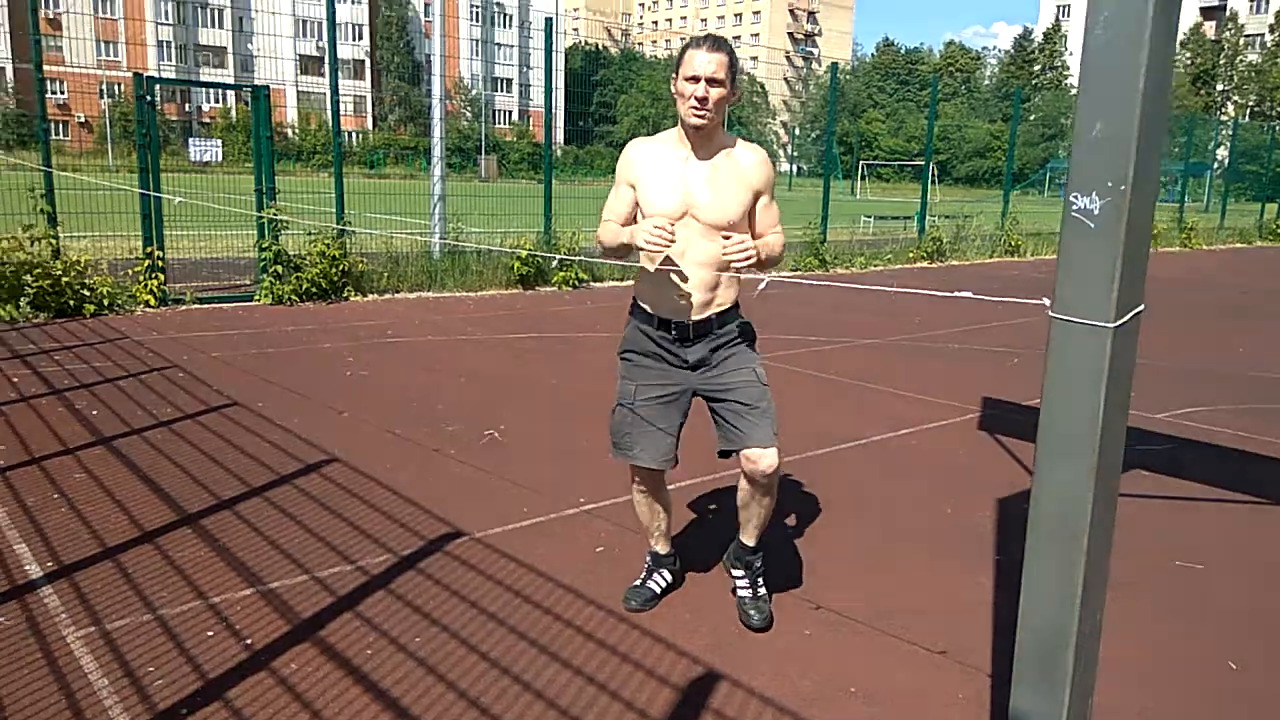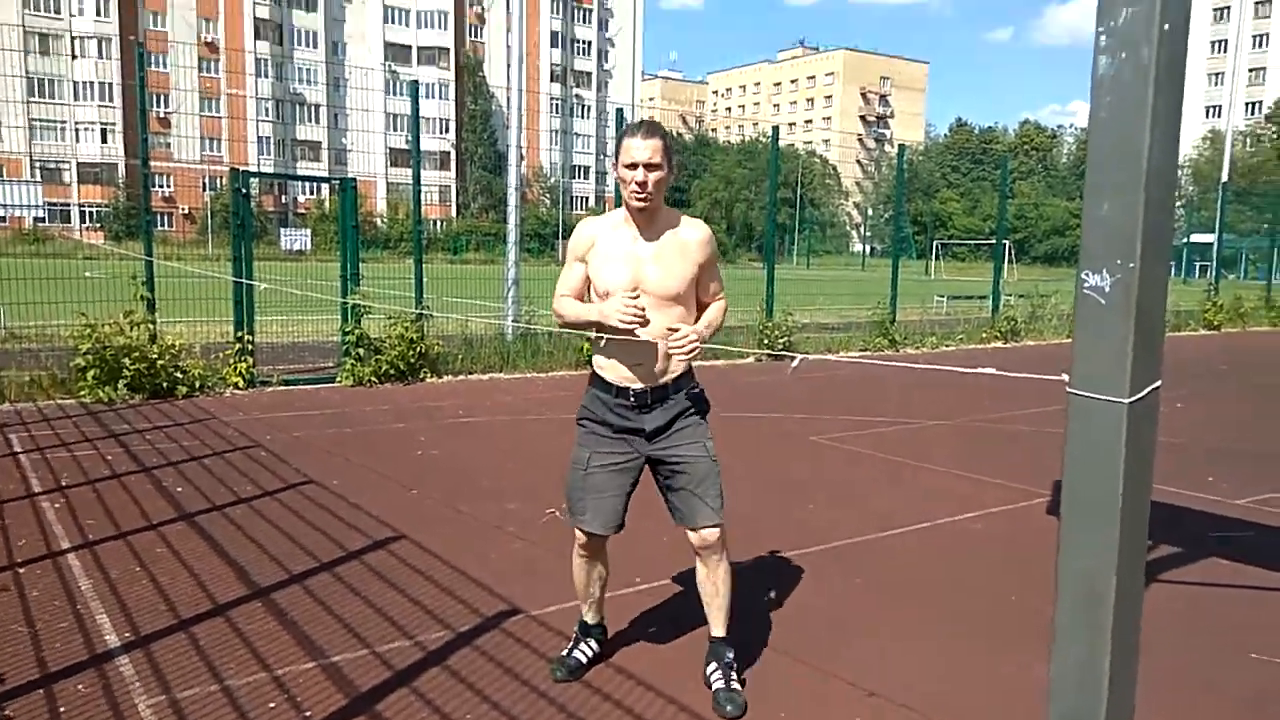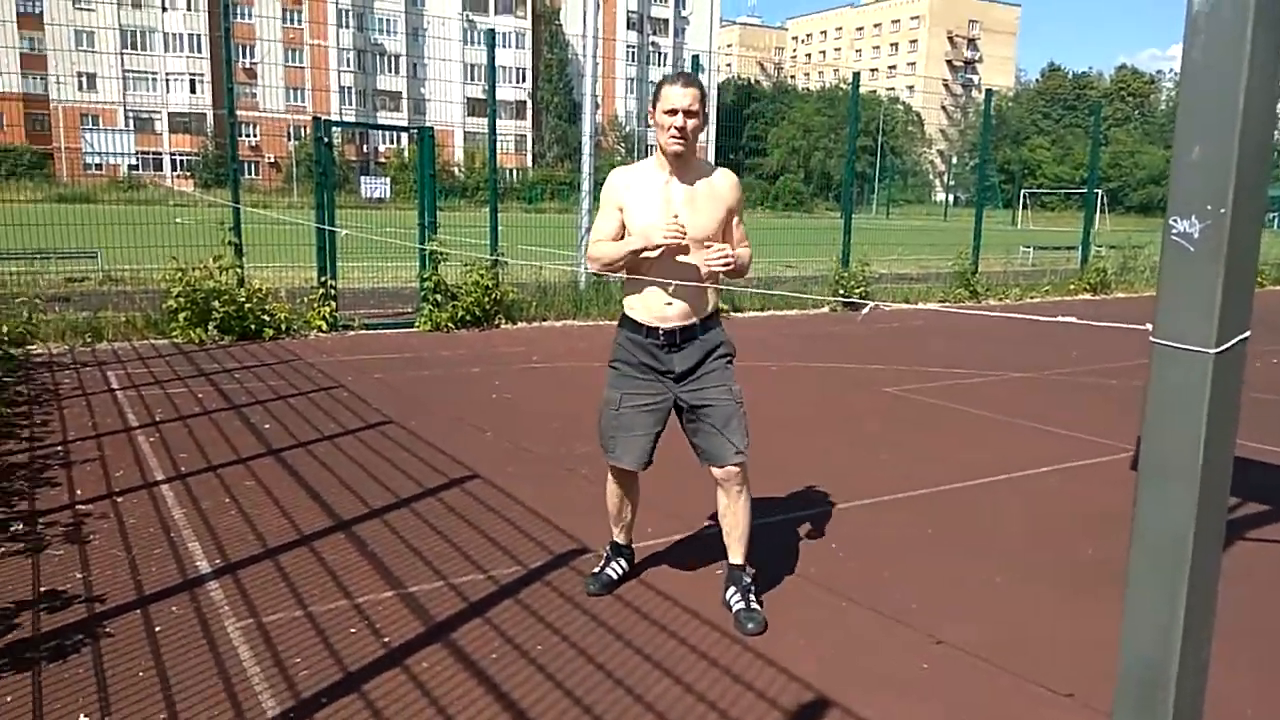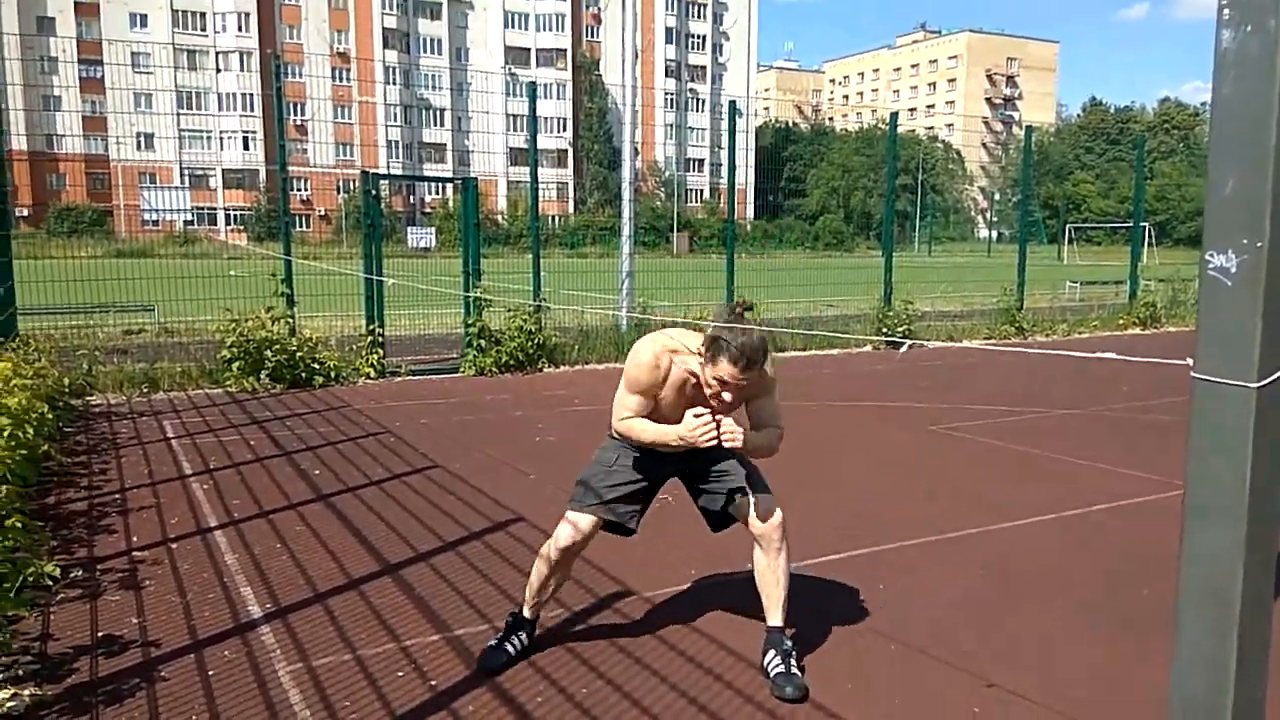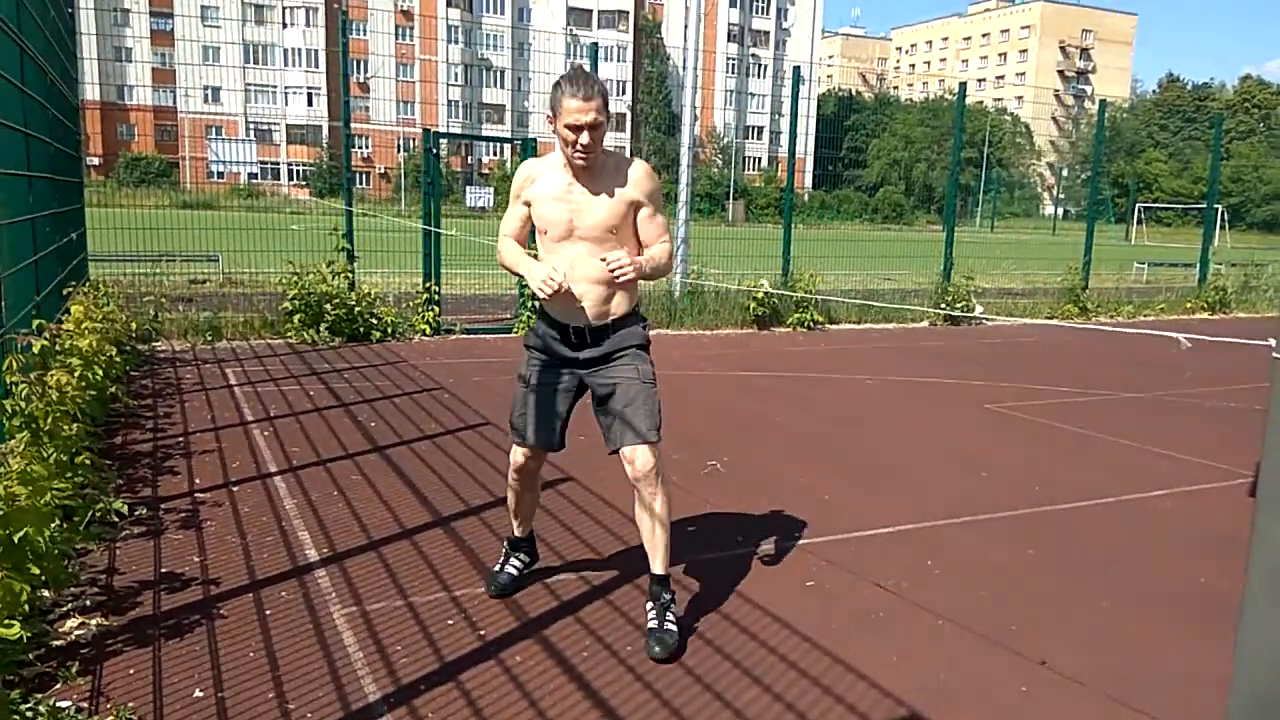
dt=1s
person 1, frame 1
left shoulder: (752, 162)
right shoulder: (639, 155)
left elbow: (773, 239)
right elbow: (606, 232)
left wrist: (757, 250)
right wrist: (634, 235)
left hip: (724, 337)
right hip: (651, 337)
left knee: (762, 464)
right knee: (645, 467)
left ankle: (746, 557)
right ankle: (662, 561)
person 1, frame 2
left shoulder: (696, 236)
right shoulder: (589, 234)
left elbow: (716, 301)
right elbow: (564, 306)
left wrist: (701, 331)
right wrist: (600, 312)
left hip: (676, 404)
right hip: (607, 404)
left knee: (708, 536)
right knee: (589, 534)
left ankle: (722, 654)
right ankle: (590, 631)
person 1, frame 3
left shoulder: (724, 184)
right shoulder: (623, 182)
left elbow: (743, 251)
right elbow: (594, 257)
left wrist: (732, 260)
right wrist: (640, 241)
left hip: (703, 344)
right hip: (638, 344)
left knee: (731, 469)
right knee: (622, 464)
left ankle: (738, 579)
right ankle: (620, 552)
person 1, frame 4
left shoulder: (755, 372)
right shoulder: (652, 355)
left elbow: (771, 439)
right elbow: (622, 424)
left wrist: (747, 439)
right wrist: (681, 435)
left hip: (709, 447)
right hip: (642, 444)
left knee: (770, 522)
right knee: (569, 534)
left ankle: (777, 643)
right ankle: (523, 623)
person 1, frame 5
left shoulder: (636, 176)
right shoulder: (531, 175)
left elbow: (664, 253)
right elbow: (505, 245)
left wrist: (641, 266)
right wrist: (532, 271)
left hip: (619, 341)
right hip: (553, 337)
left knee: (642, 464)
right knee: (523, 458)
left ankle: (661, 594)
right ankle: (521, 546)
